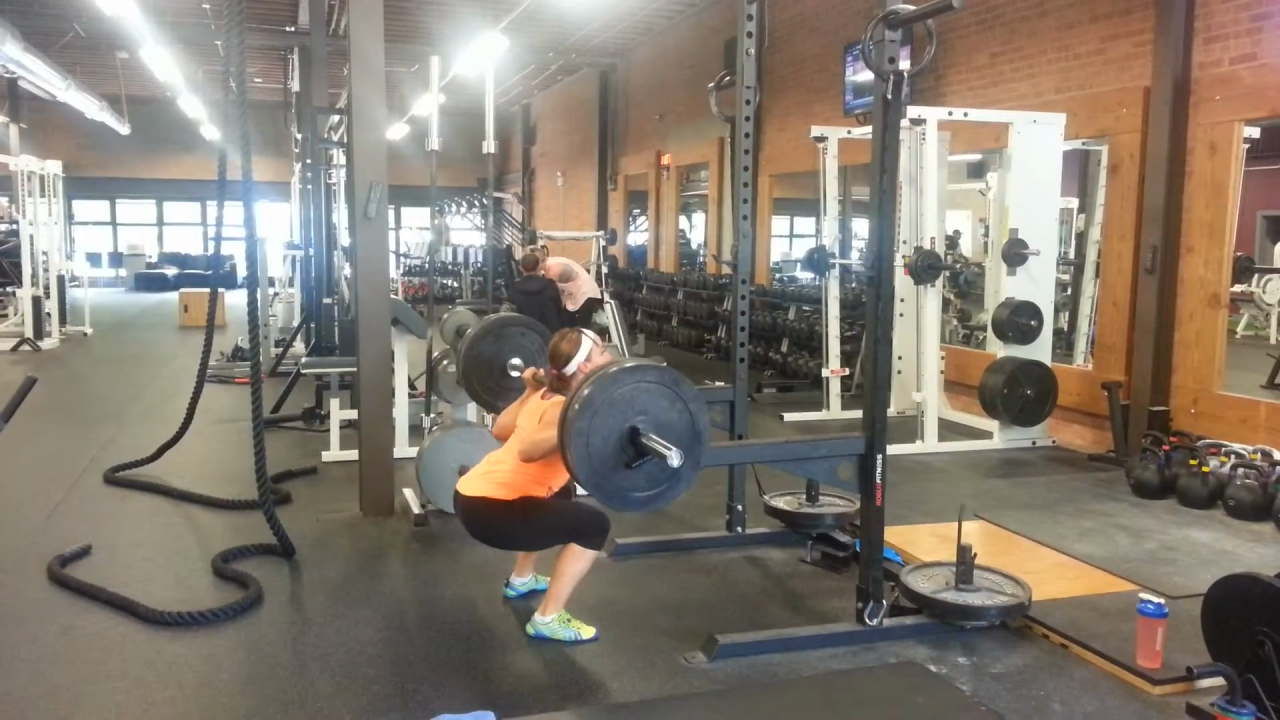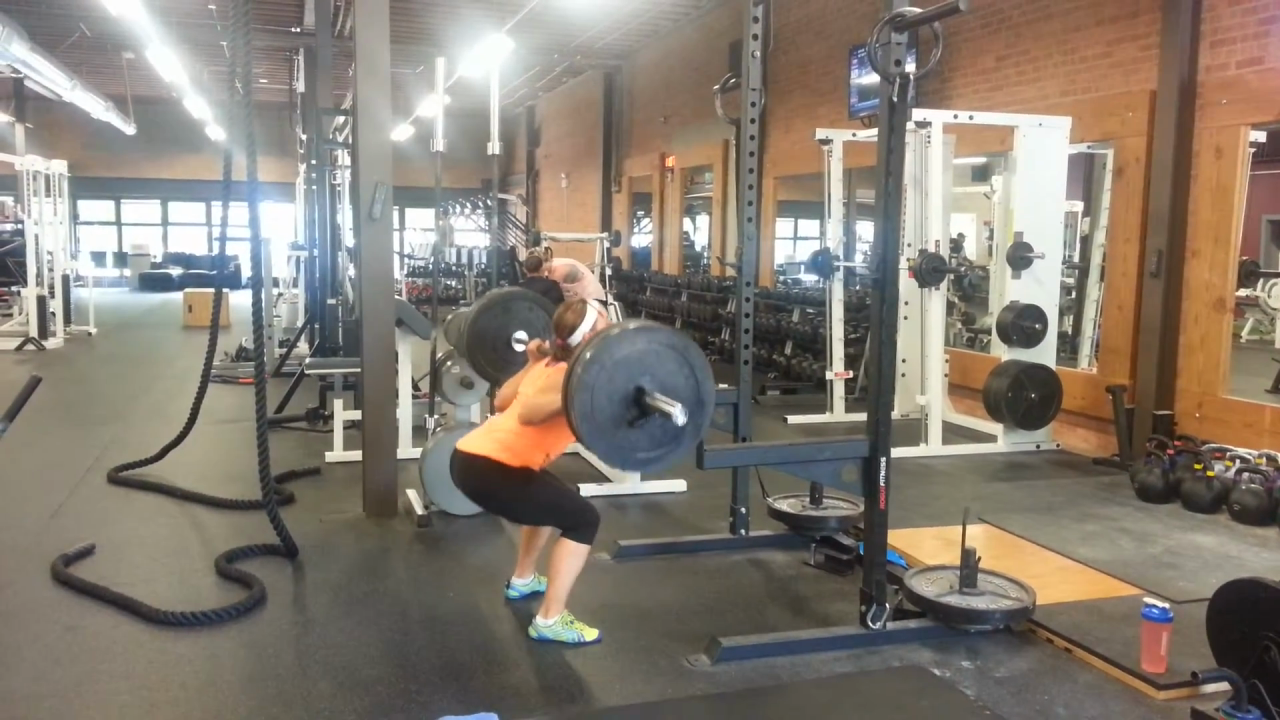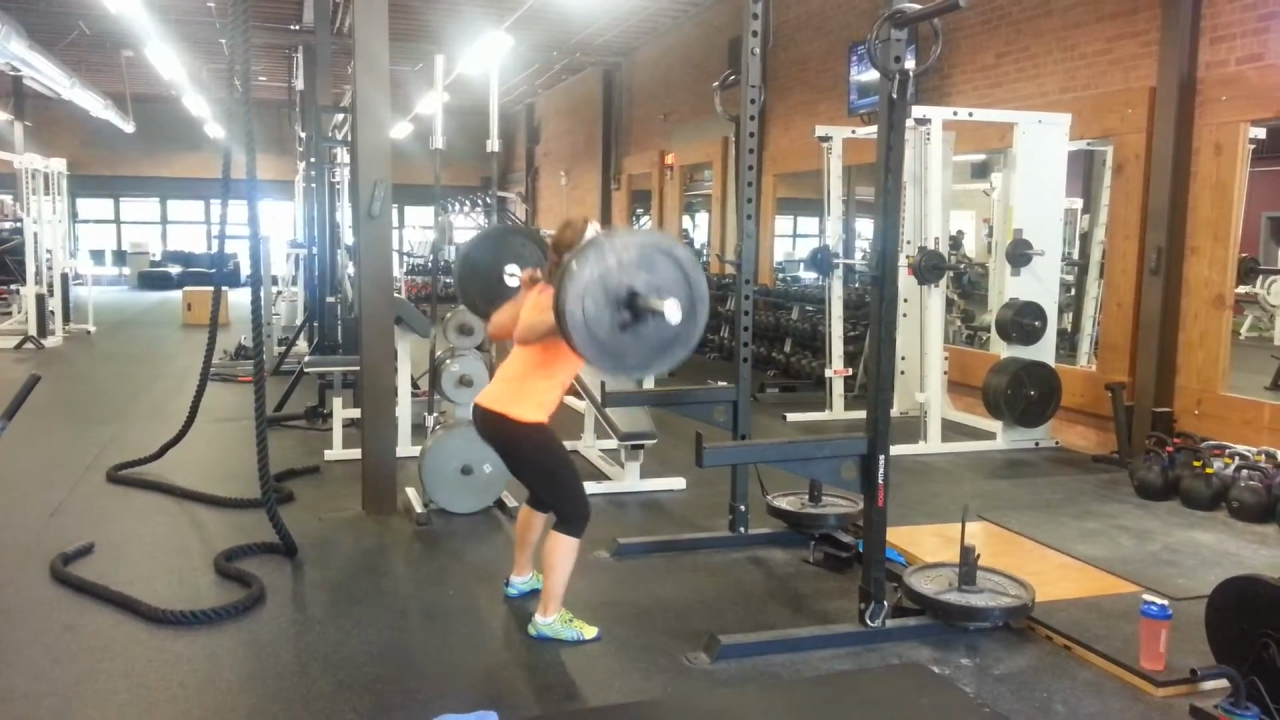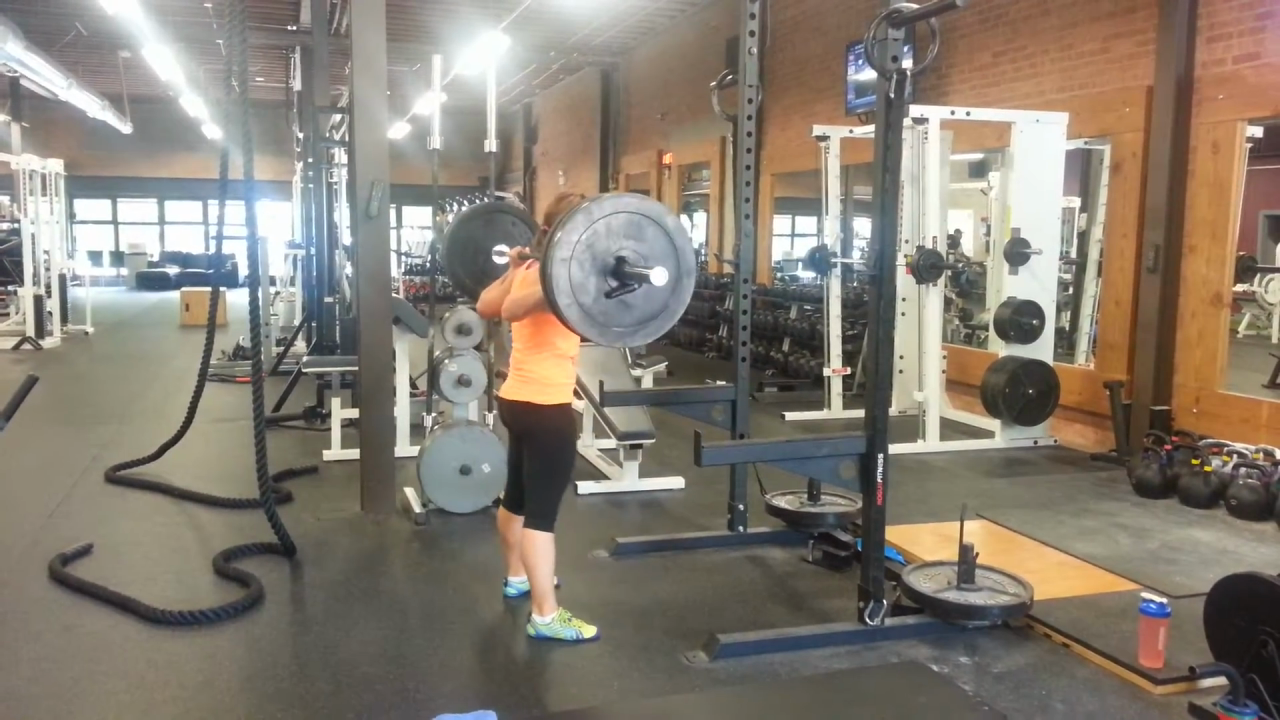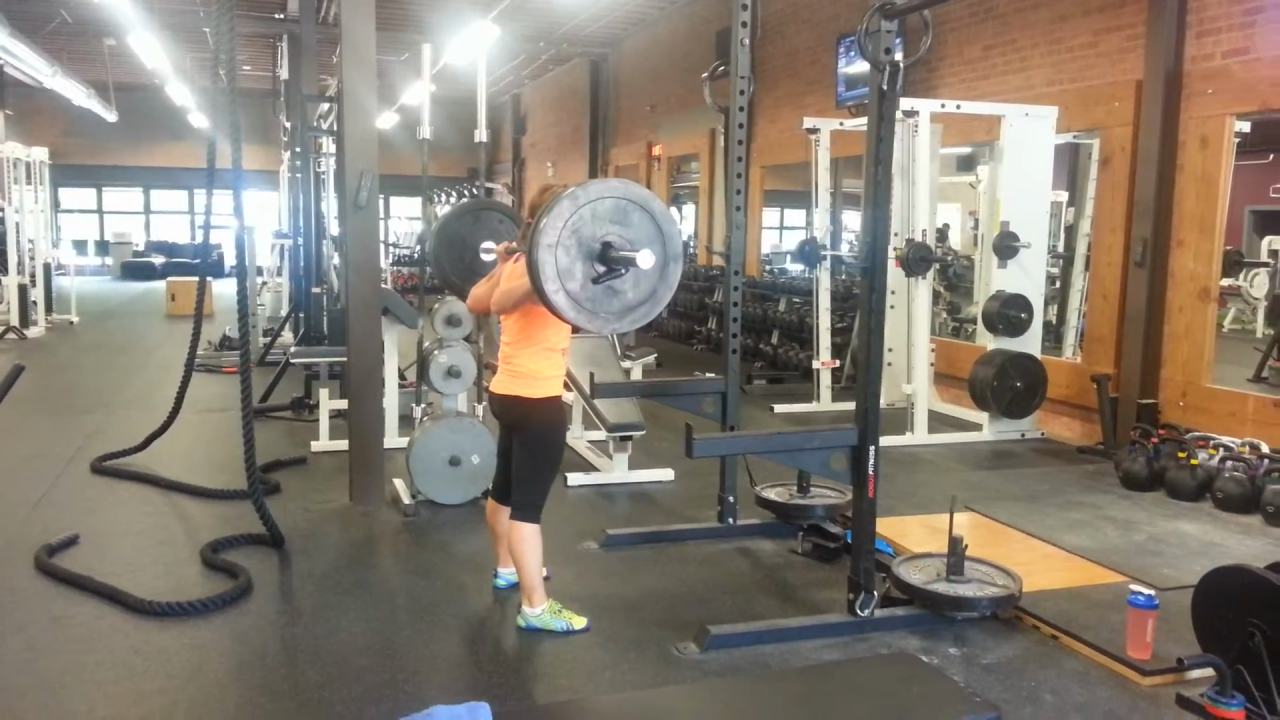
dt=0.5s
person 1, frame 1
left shoulder: (545, 396)
left elbow: (500, 429)
right elbow: (528, 452)
left wrist: (529, 390)
left hip: (474, 492)
right hip: (488, 509)
left knee: (561, 495)
right knee: (594, 525)
left ankle: (520, 579)
right ankle: (547, 619)
person 1, frame 2
left shoulder: (550, 365)
right elbow: (528, 414)
left hip: (472, 456)
right hip: (486, 467)
left knee: (555, 499)
right knee: (582, 519)
left ankle: (522, 580)
right ankle: (550, 620)
person 1, frame 3
left shoulder: (545, 291)
left elbow: (496, 328)
right elbow: (525, 334)
left wrist: (526, 290)
left hip: (494, 408)
right hip: (515, 418)
left knee: (547, 491)
right knee: (574, 510)
left ankle: (521, 577)
right ankle: (549, 618)
person 1, frame 4
left shoulder: (531, 268)
left elbow: (486, 306)
right elbow: (512, 310)
left wrist: (513, 268)
left hip: (517, 399)
right hip: (545, 406)
left knee: (519, 497)
right knee: (541, 511)
left ankle: (517, 577)
right ankle: (546, 617)
person 1, frame 5
left shoulder: (520, 263)
left elbow: (476, 302)
right elbow: (502, 303)
left wrist: (501, 263)
left hip: (509, 392)
right hip: (535, 399)
left knee: (506, 487)
right knee: (528, 502)
left ankle: (507, 568)
right ankle: (537, 608)
